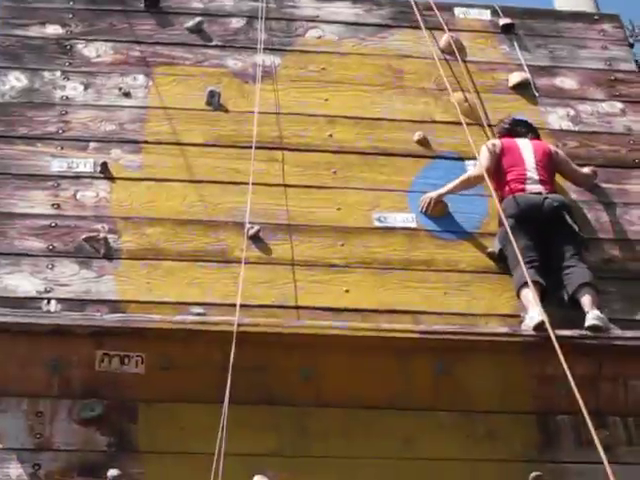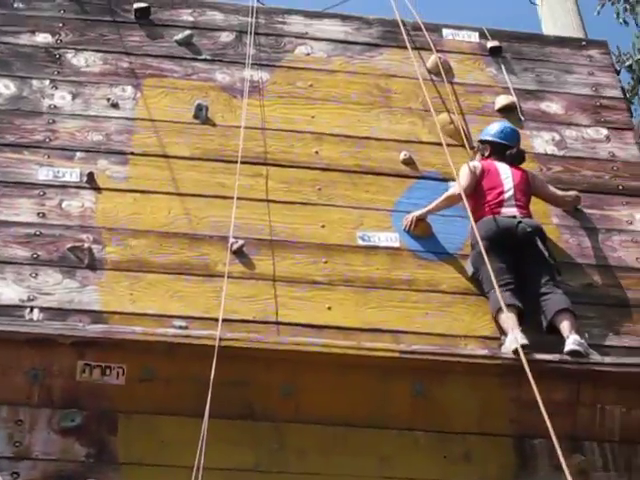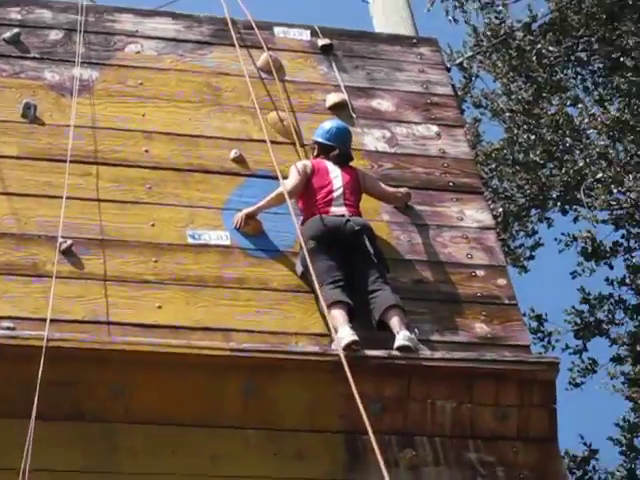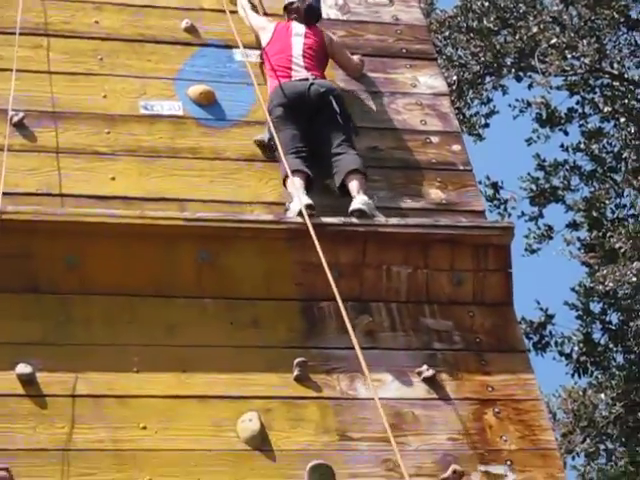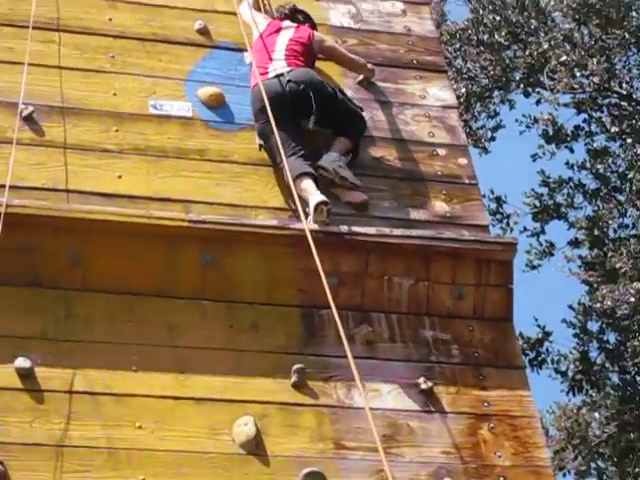
dt=1s
person 1, frame 1
left shoulder: (495, 145)
right shoulder: (548, 148)
left elbow: (479, 174)
right elbow: (584, 180)
left wrist: (441, 192)
right wrist: (589, 172)
left hip: (517, 205)
right hip: (554, 204)
left knee: (525, 264)
right knee: (571, 260)
left ankle: (533, 311)
right ankle: (592, 310)
person 1, frame 2
left shoulder: (475, 167)
right shoulder: (526, 175)
left elbow: (458, 193)
right elbow: (565, 200)
left wrist: (424, 212)
right wrist: (573, 197)
left hip: (491, 229)
right hip: (529, 228)
left knee: (500, 286)
right knee: (546, 286)
left ankle: (514, 334)
right ankle: (571, 335)
person 1, frame 3
left shoulder: (305, 166)
right shoulder: (357, 174)
left elbow: (289, 191)
right elbow: (397, 197)
left wrist: (255, 209)
right wrist: (403, 193)
left hip: (320, 228)
right hip: (357, 228)
left knee: (330, 283)
right knee: (376, 283)
left ankle: (344, 330)
right ankle: (402, 331)
person 1, frame 4
left shoulder: (269, 28)
right shoulder: (325, 37)
right elbow: (355, 69)
right wrist: (357, 60)
left hip: (285, 94)
right hip: (322, 91)
left knee: (293, 152)
right knee: (341, 147)
left ankle: (299, 198)
right ankle: (360, 196)
person 1, frame 5
left shoulder: (263, 24)
right shoulder: (313, 36)
right elbow: (359, 66)
right wrist: (367, 70)
left hip: (264, 92)
right hip: (301, 80)
left knee: (291, 154)
right knee: (354, 122)
left ankle: (314, 196)
right ankle: (333, 157)
